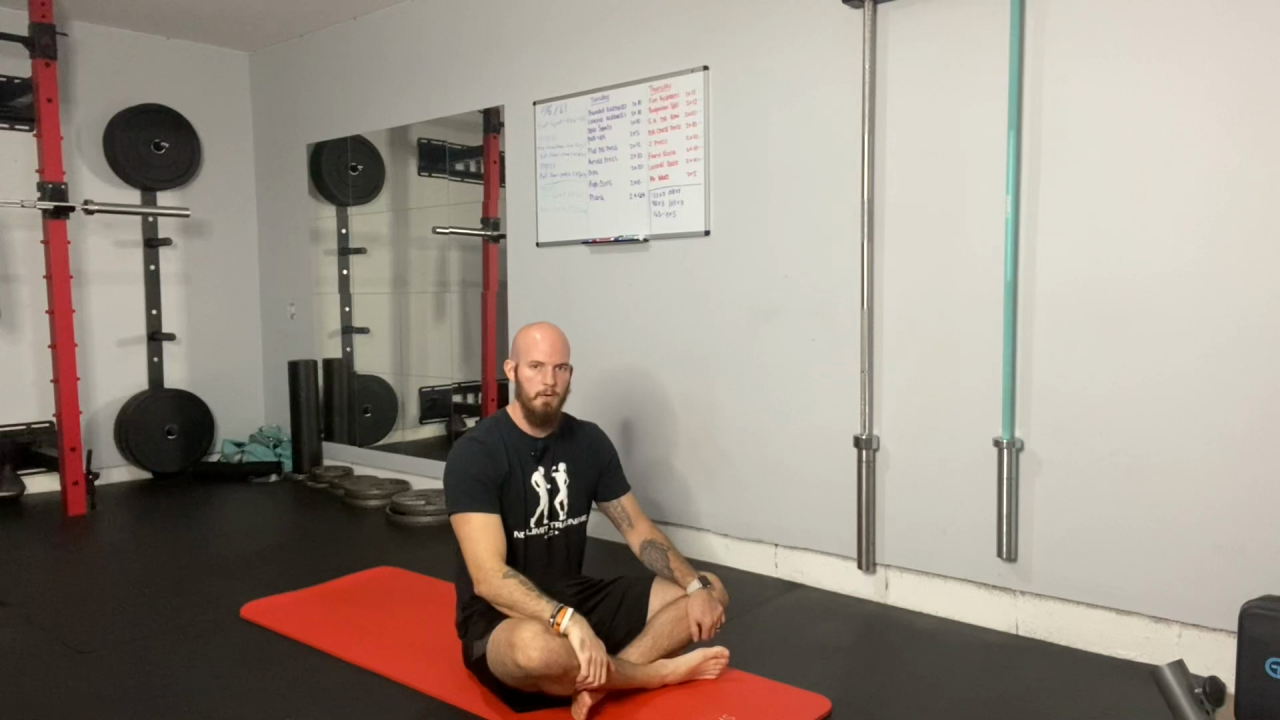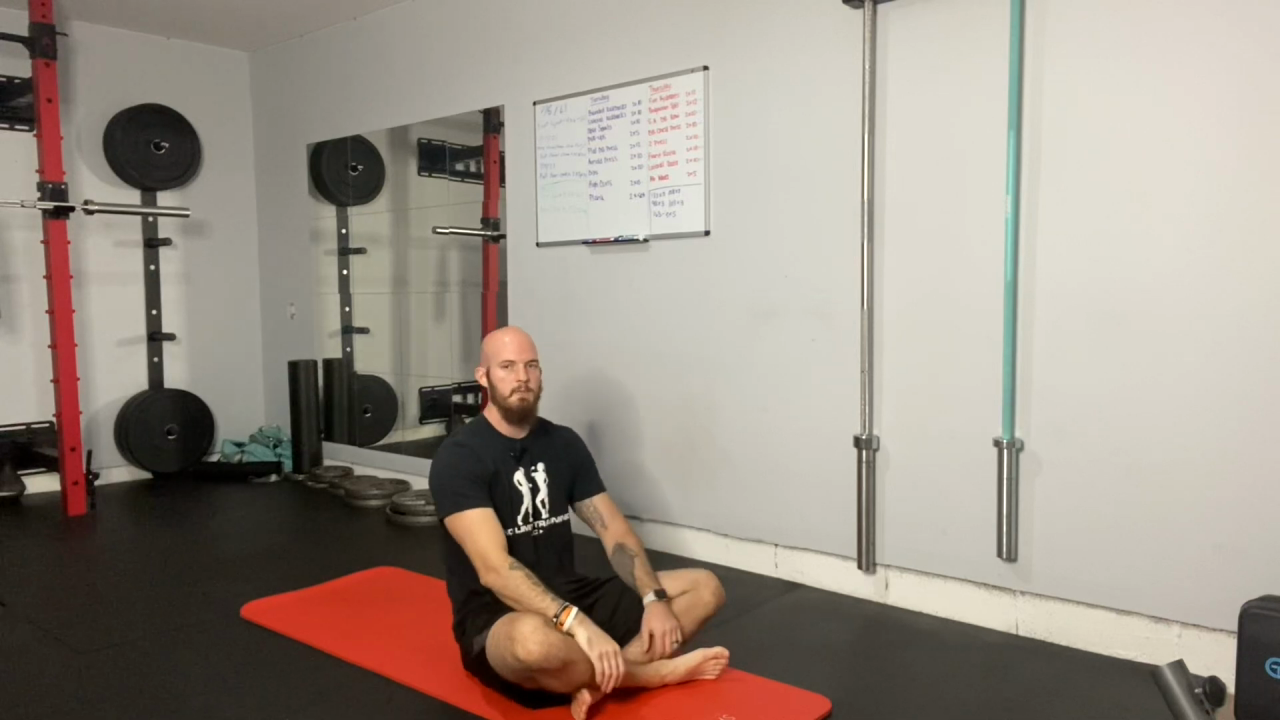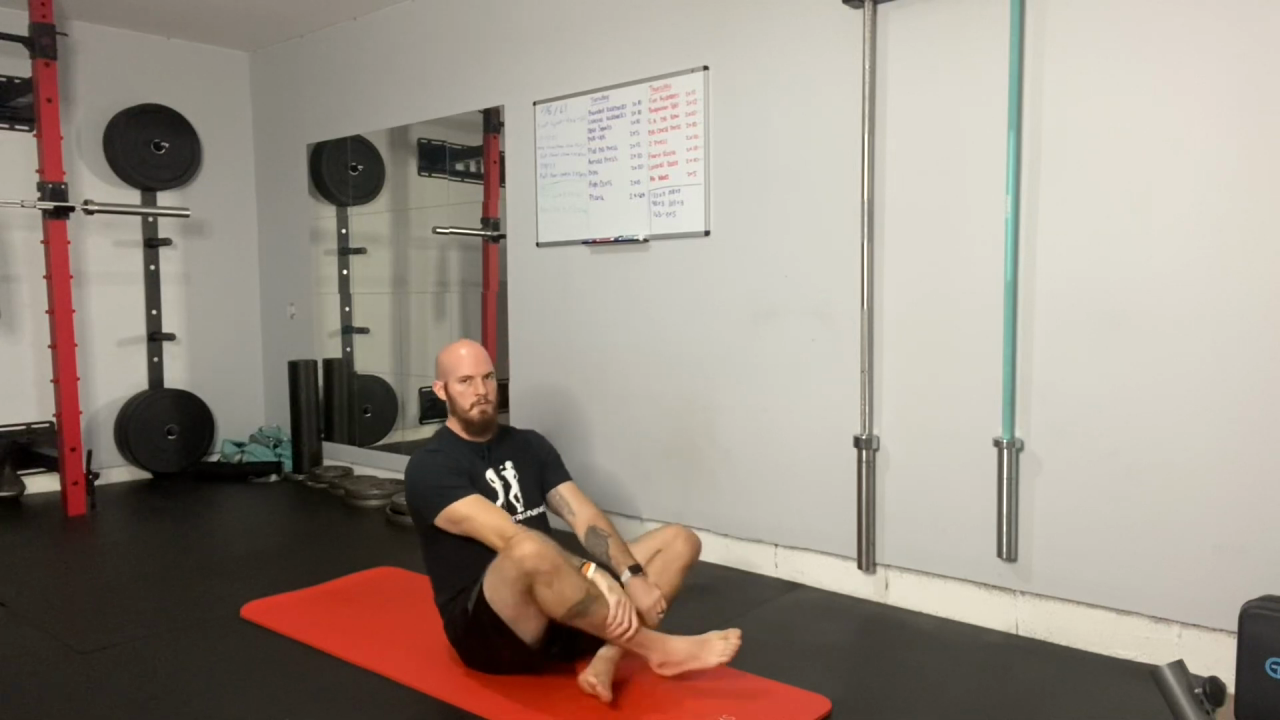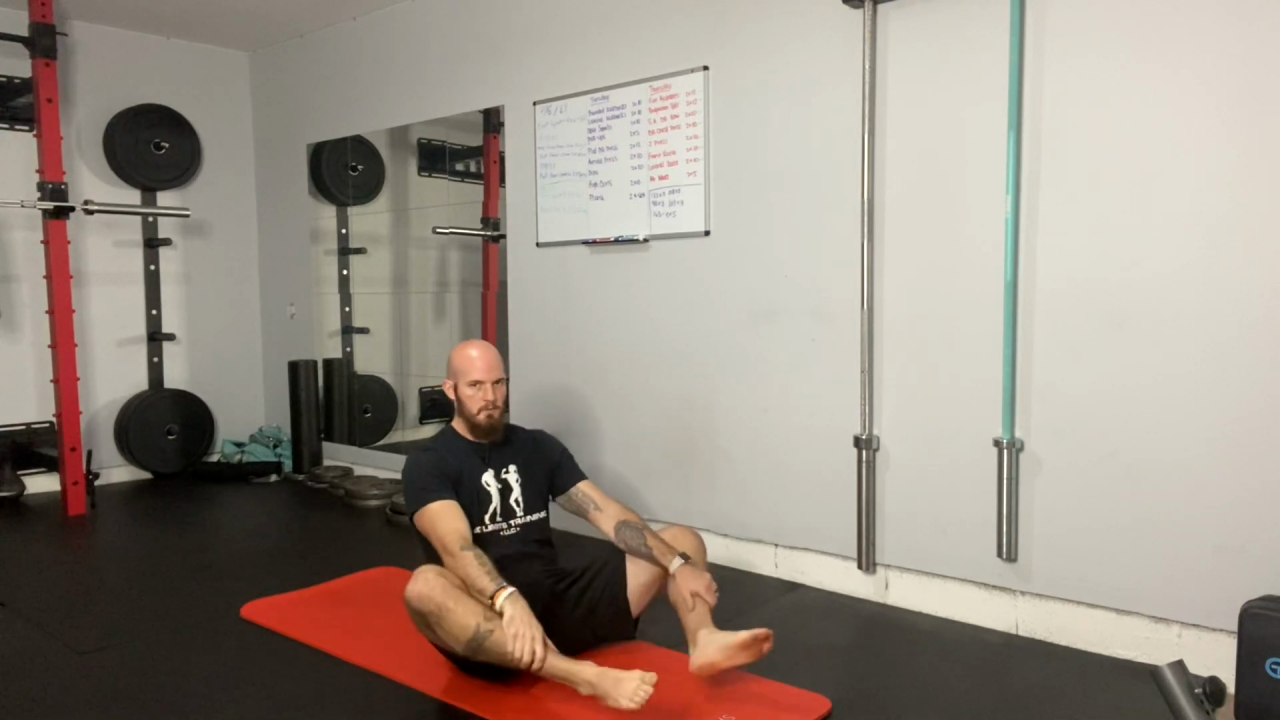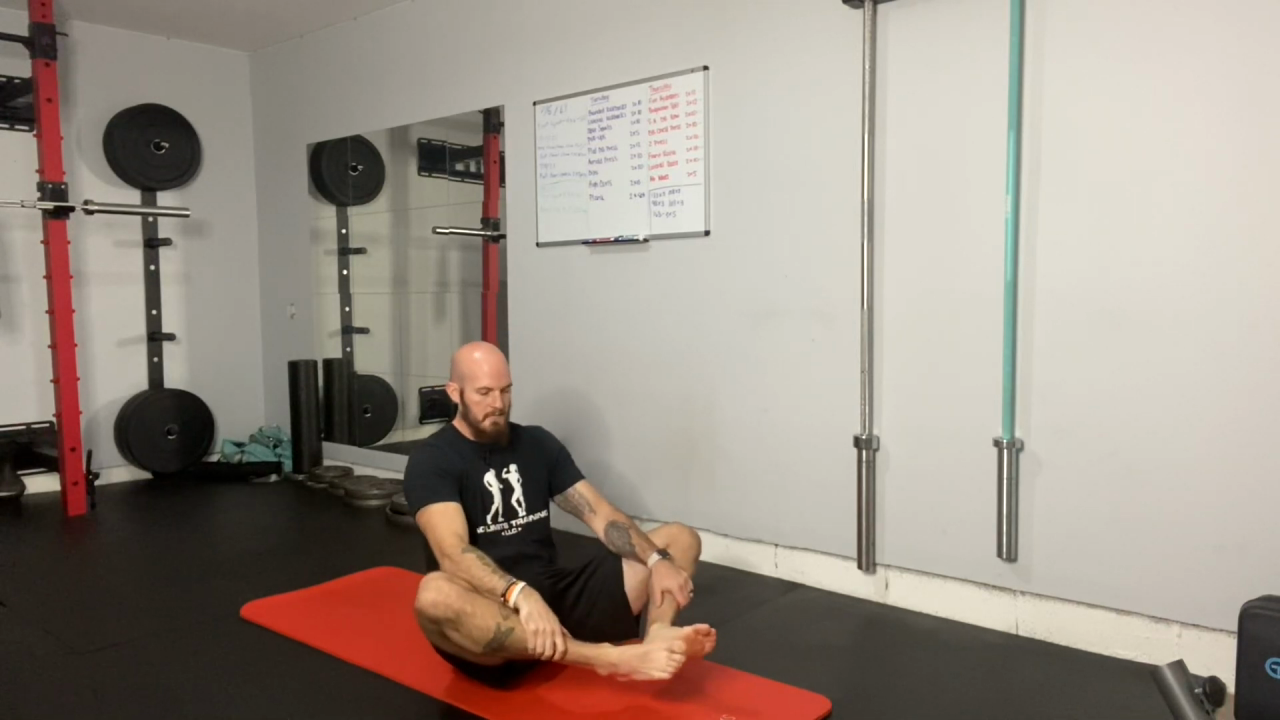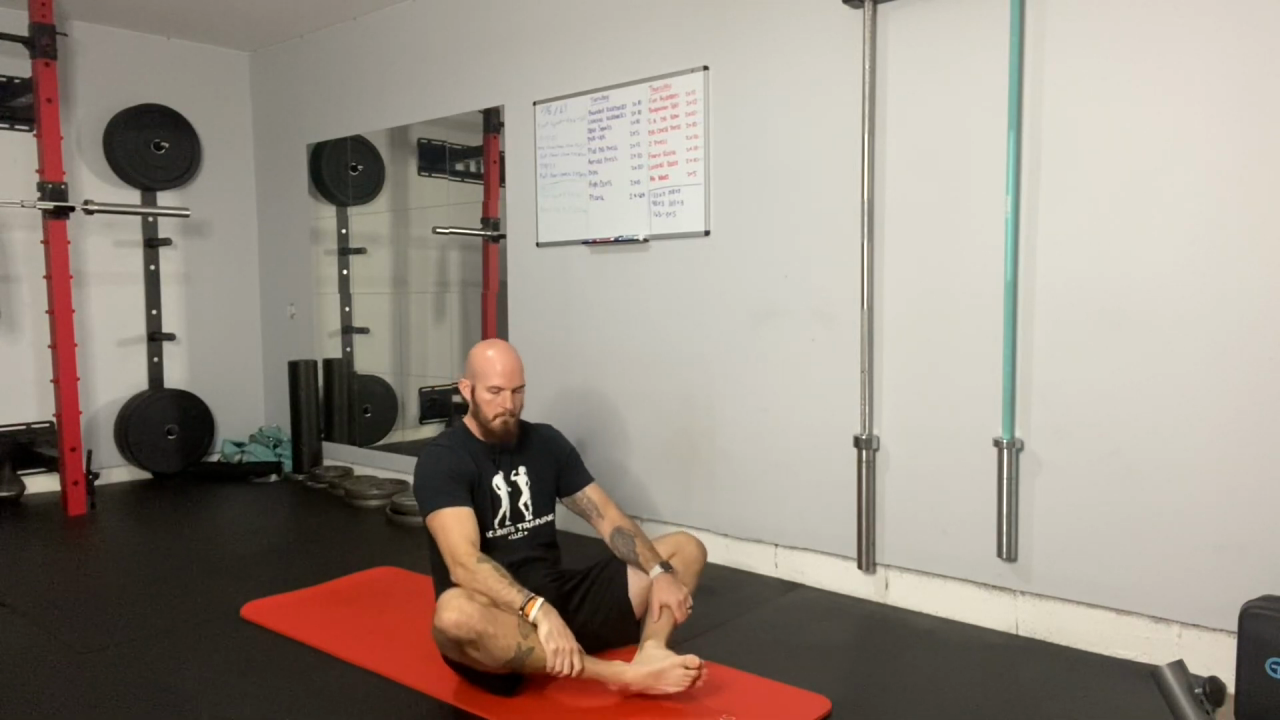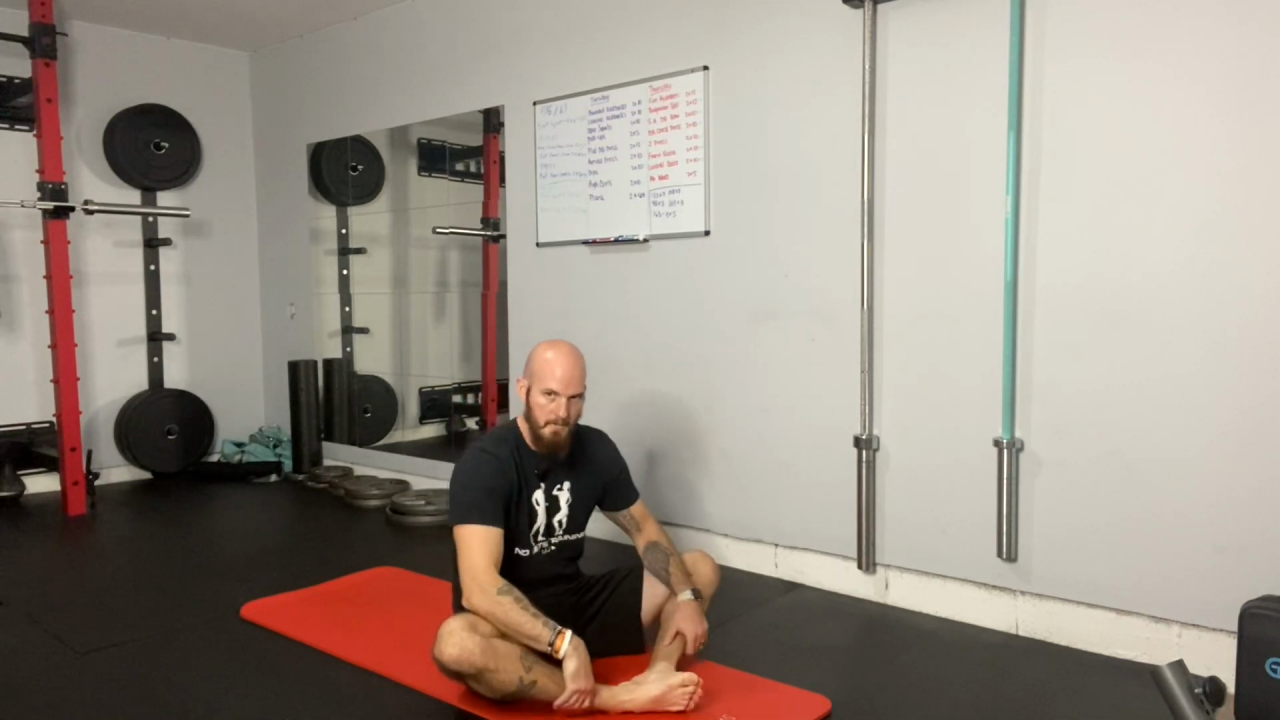
dt=0.7s
person 1, frame 1
left shoulder: (589, 441)
right shoulder: (476, 453)
left elbow: (638, 529)
right elbow: (488, 577)
left wrist: (696, 586)
right wrist: (568, 621)
left hip: (575, 595)
right hip: (502, 618)
left knee: (711, 593)
right knee: (535, 648)
left ankle: (599, 679)
right ankle: (659, 672)
person 1, frame 2
left shoulder: (564, 443)
right shoulder: (459, 457)
left elbow: (613, 530)
right elbow: (494, 569)
left wrist: (654, 599)
right wrist: (576, 624)
left hip: (567, 594)
right hip: (494, 619)
left knee: (704, 588)
right knee: (535, 642)
left ankle: (600, 679)
right ankle: (654, 671)
person 1, frame 3
left shoulder: (529, 444)
right shoulder: (430, 467)
left elbow: (585, 518)
right elbow: (508, 538)
left wrist: (633, 576)
right wrist: (594, 575)
left hip: (555, 605)
right hip: (487, 626)
left knee: (678, 539)
right knee: (532, 551)
left ankle: (606, 658)
right ankle: (656, 649)
person 1, frame 4
left shoulder: (537, 445)
right shoulder: (429, 463)
left elbow: (608, 515)
right elbow: (456, 549)
left wrist: (679, 564)
right wrist: (510, 601)
left hip: (558, 596)
right hip: (490, 618)
left knee: (683, 542)
right knee: (424, 587)
left ankle: (703, 641)
right ankle: (583, 676)
person 1, frame 5
left shoulder: (537, 443)
right shoulder: (432, 461)
left elbow: (601, 515)
right elbow: (454, 554)
left wrist: (658, 560)
right wrist: (520, 595)
left hip: (557, 593)
right hip: (490, 615)
left knee: (680, 538)
right knee: (434, 595)
left ankle: (658, 637)
right ankle: (604, 657)
person 1, frame 6
left shoulder: (546, 441)
right shoulder: (442, 460)
left elbow: (607, 517)
right elbow: (464, 563)
left wrist: (659, 572)
right wrist: (539, 610)
left hip: (559, 594)
right hip: (497, 614)
left knee: (686, 548)
right knee: (454, 614)
left ankle: (651, 652)
right ankle: (618, 673)
person 1, frame 7
left shoulder: (596, 449)
right shoulder: (485, 463)
left elbow: (645, 530)
right elbow: (478, 588)
left wrist: (687, 597)
right wrist: (566, 644)
left hip: (573, 600)
right hip: (508, 623)
left knee: (701, 568)
right knee: (456, 645)
left ankle: (659, 672)
right ankle: (615, 698)
